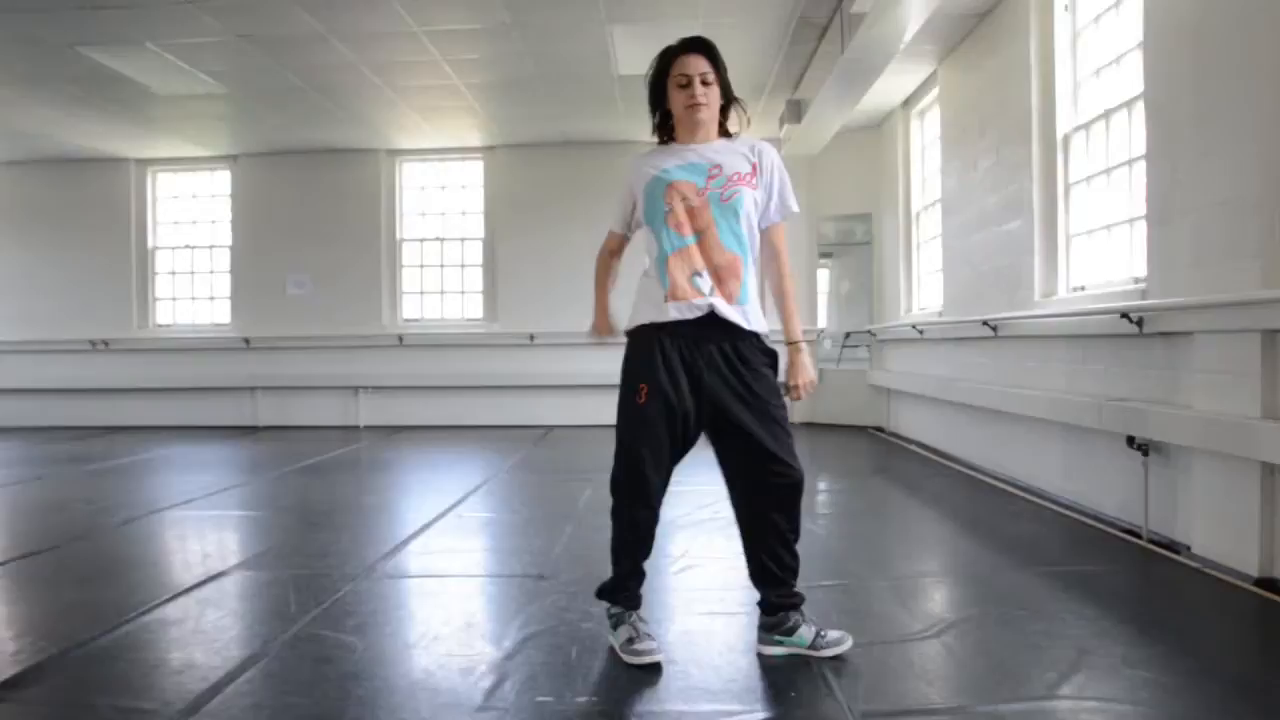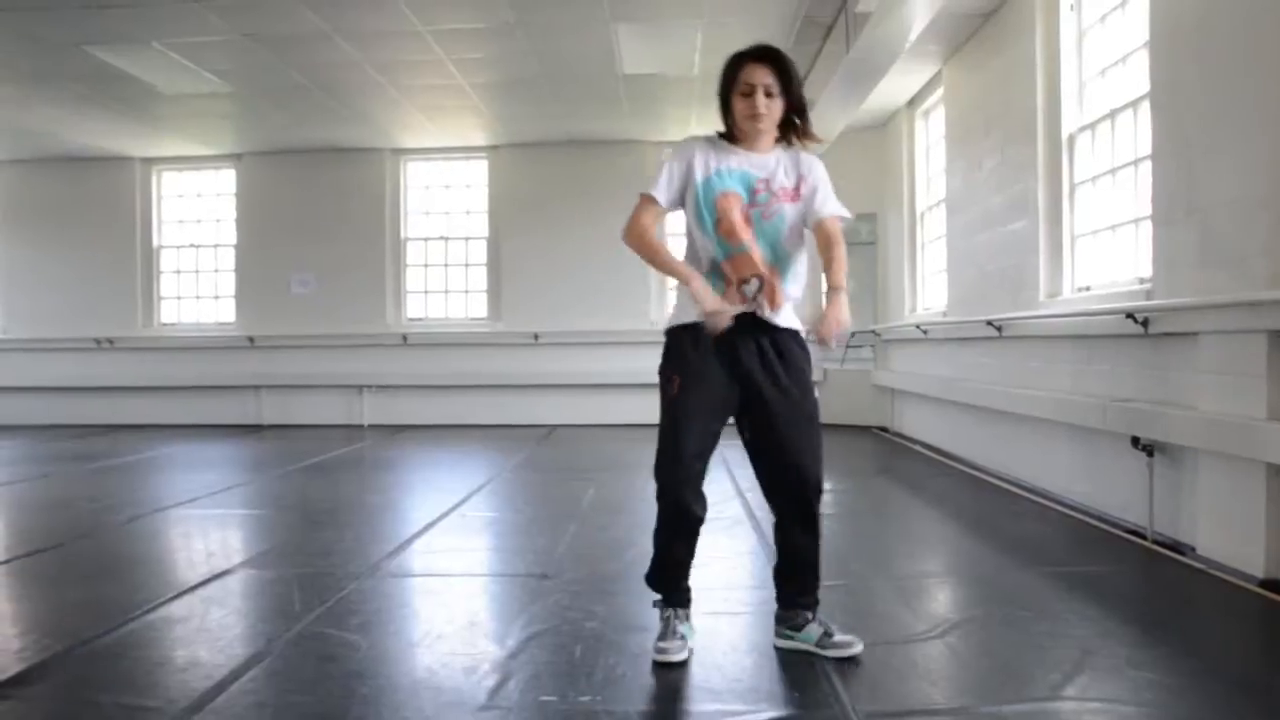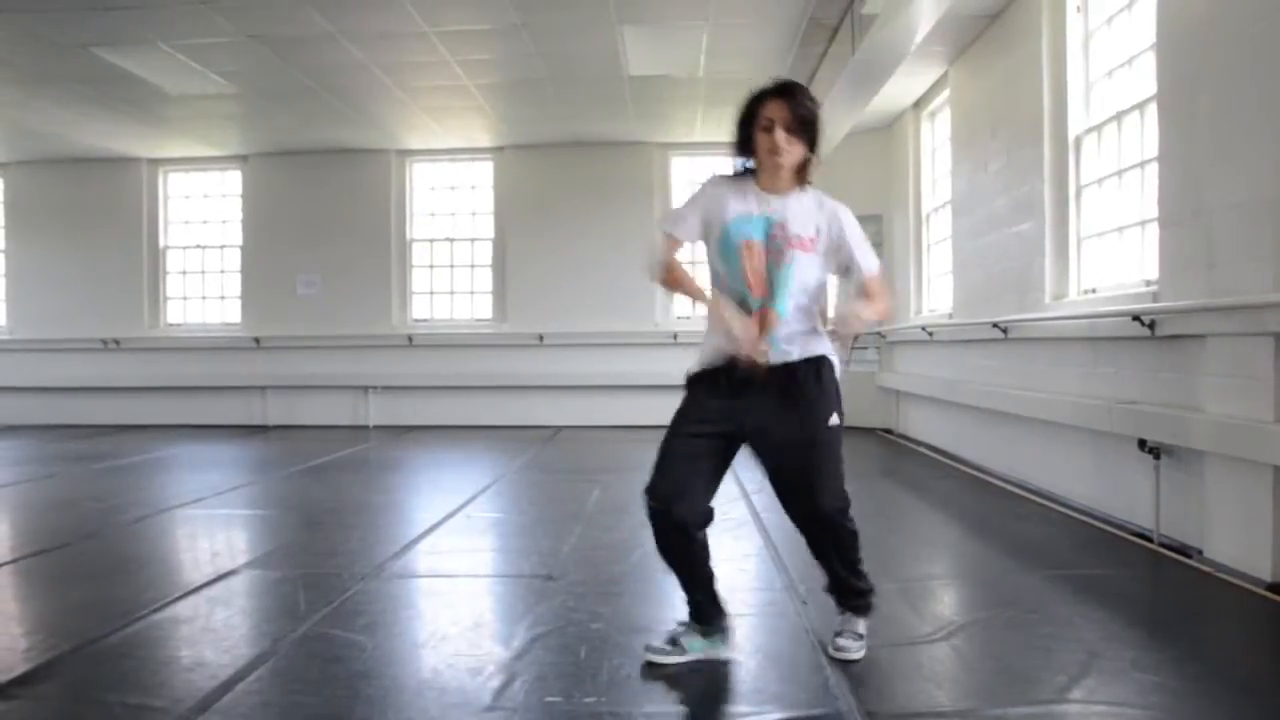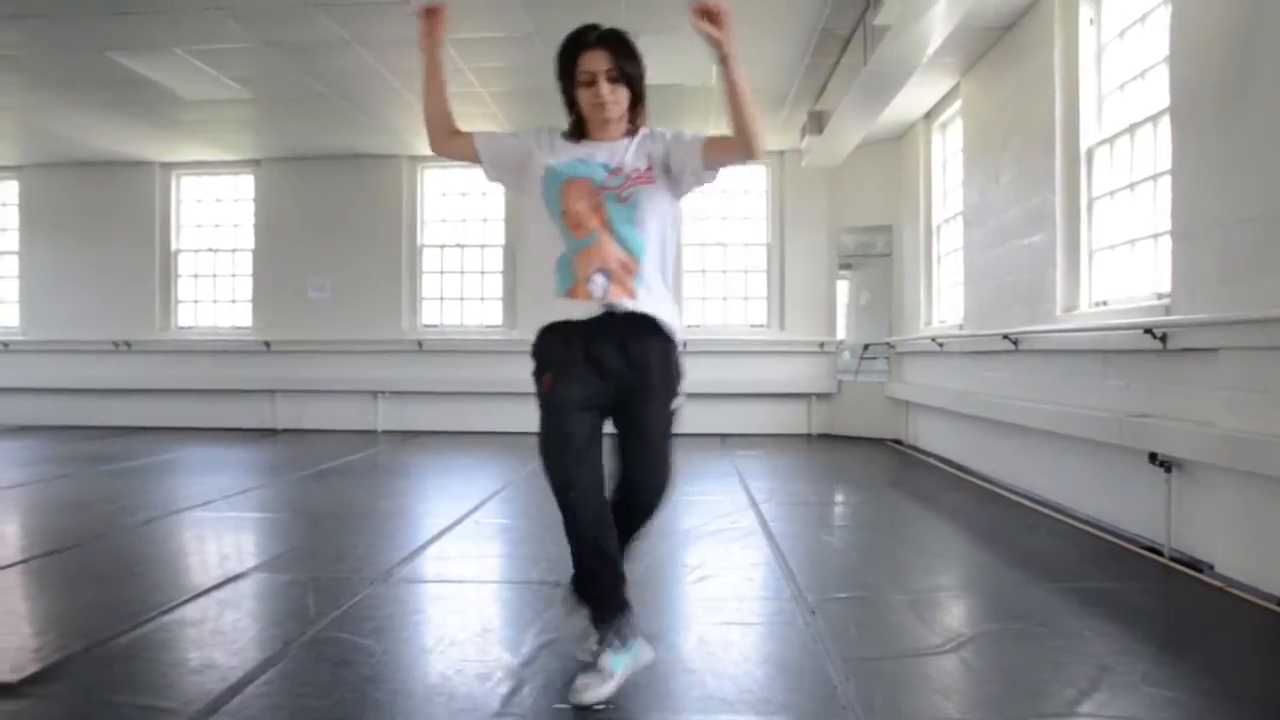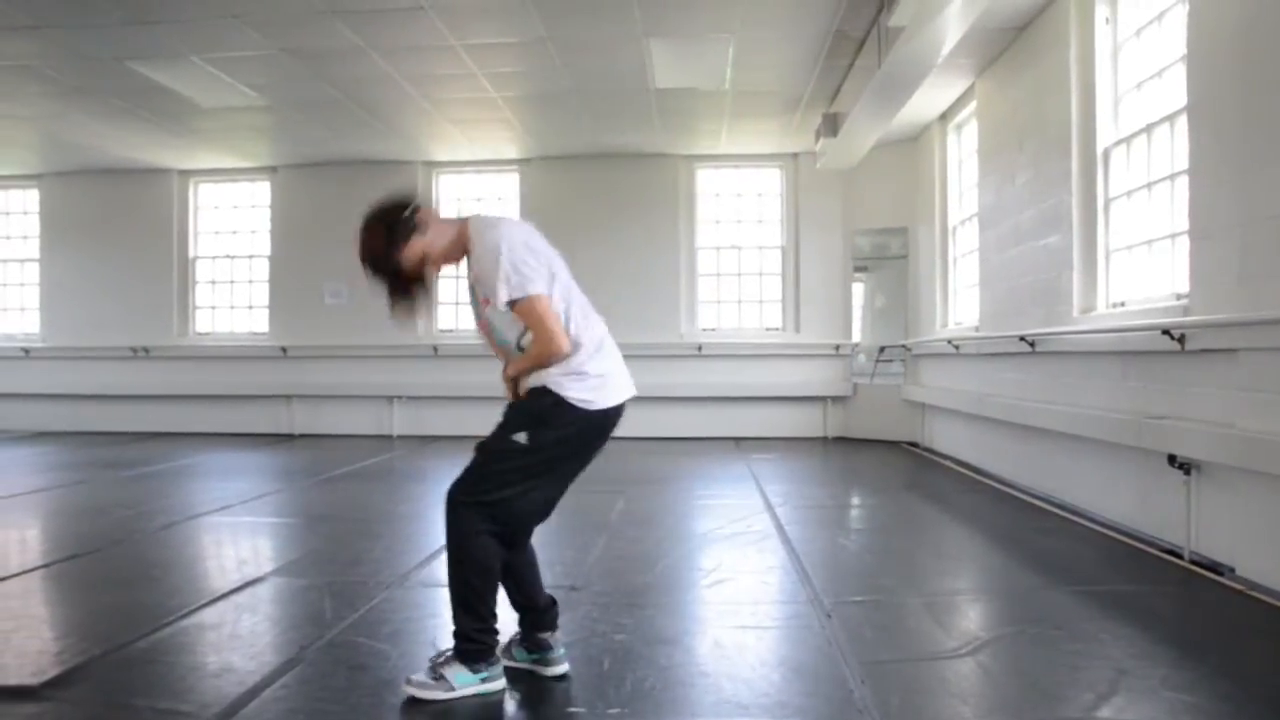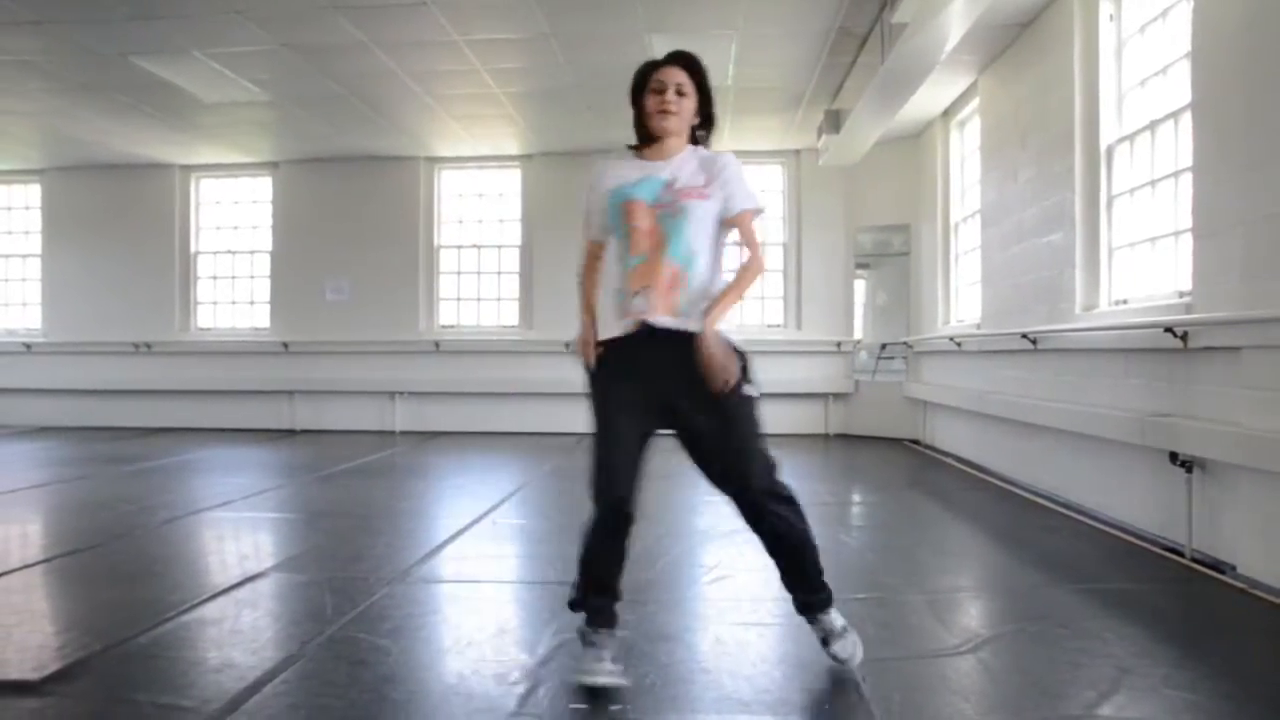
dt=0.7s
person 1, frame 1
left shoulder: (758, 158)
right shoulder: (648, 167)
left elbow: (776, 256)
right elbow: (612, 246)
left wrist: (799, 345)
right wrist: (601, 306)
left hip: (738, 339)
right hip: (661, 341)
left knee: (777, 475)
right knee: (638, 482)
left ankle: (781, 618)
right ankle: (625, 612)
person 1, frame 2
left shoulder: (805, 168)
right shoulder: (695, 155)
left elbow: (833, 240)
right elbow: (636, 230)
left wrist: (837, 296)
right wrist: (698, 287)
left hip: (776, 340)
right hip: (701, 336)
left knee: (799, 478)
right knee: (679, 478)
left ankle: (797, 614)
right ankle: (673, 608)
person 1, frame 3
left shoulder: (828, 214)
right shoulder: (717, 194)
left elbow: (878, 298)
right elbow: (665, 266)
left wrist: (857, 313)
right wrist: (712, 302)
left hip: (803, 378)
right hip: (724, 375)
left knee: (825, 507)
right knee: (670, 499)
left ankle: (854, 608)
right ankle: (707, 621)
person 1, frame 4
left shoulder: (663, 150)
right shoulder: (537, 153)
left elbow: (748, 145)
right elbow: (445, 139)
left hip: (643, 337)
right hip: (569, 337)
left knee: (646, 482)
right knee: (574, 479)
left ankle: (595, 592)
right ankle: (616, 628)
person 1, frame 5
left shoulder: (497, 244)
right shoulder: (486, 240)
left elbow: (554, 341)
left wrist: (512, 375)
left hip: (578, 397)
right hip: (569, 394)
left knee: (470, 503)
right knee: (502, 517)
left ankle: (475, 658)
right ankle: (540, 639)
person 1, frame 6
left shoulder: (716, 168)
right shoulder: (611, 174)
left elbow: (754, 256)
right elbow: (594, 256)
left wrist: (712, 323)
right wrist: (589, 323)
left hip: (705, 348)
right hip: (624, 350)
left knee: (754, 483)
right knee: (613, 494)
left ankle: (820, 609)
right ankle: (598, 628)
